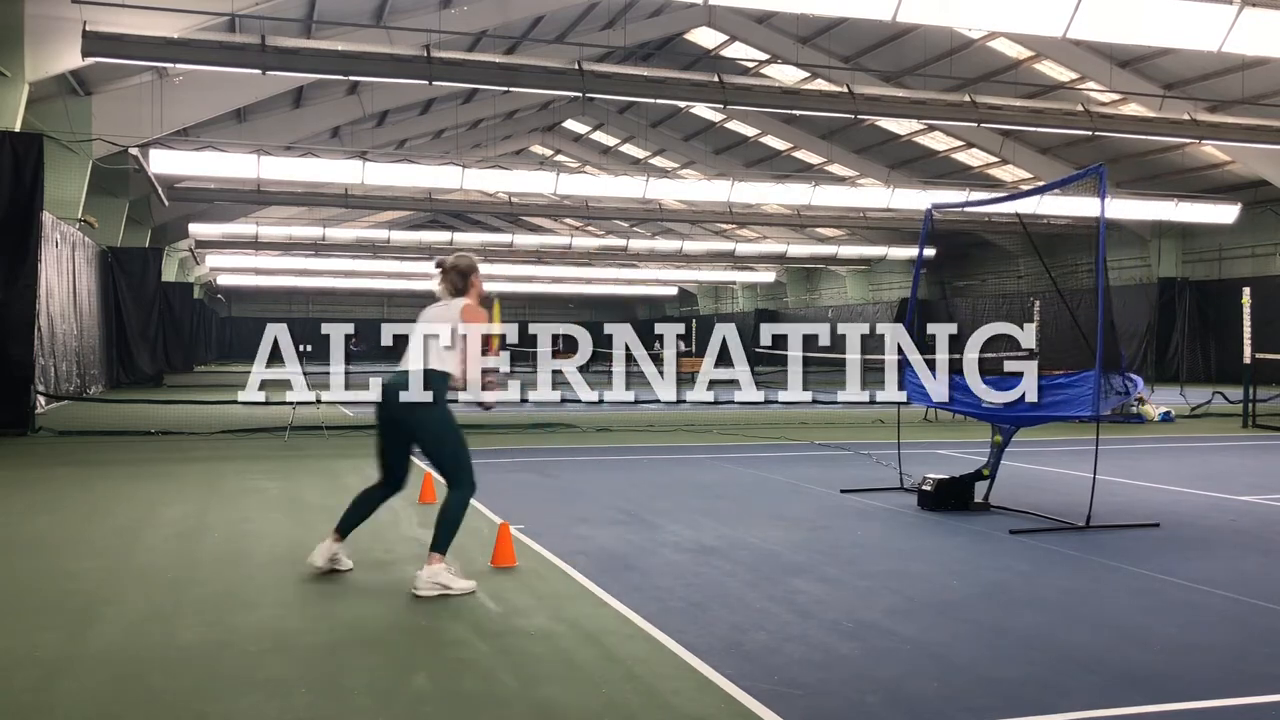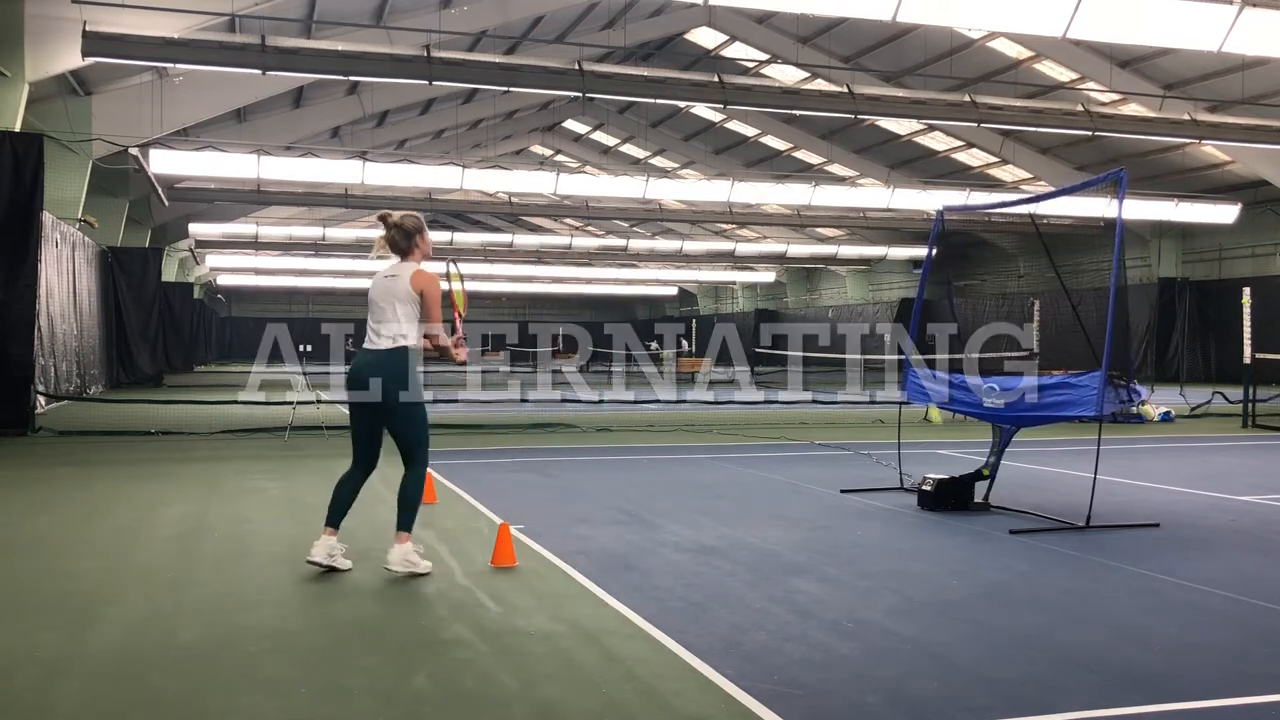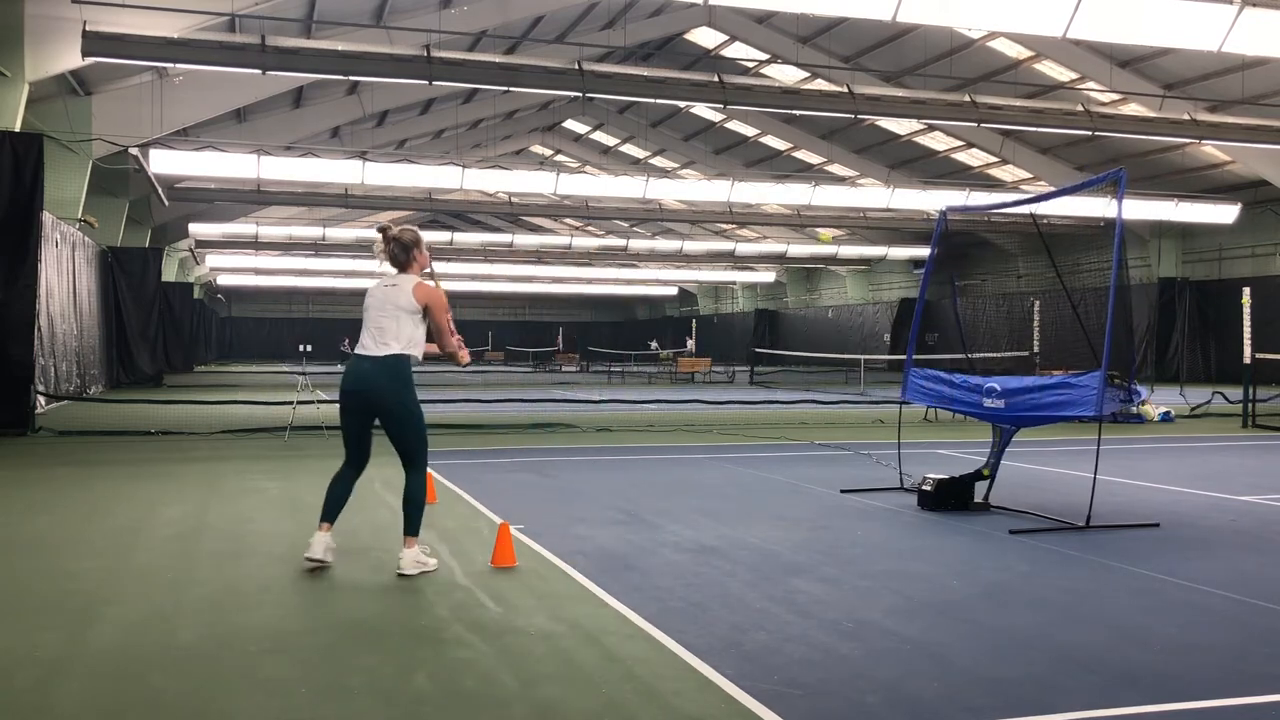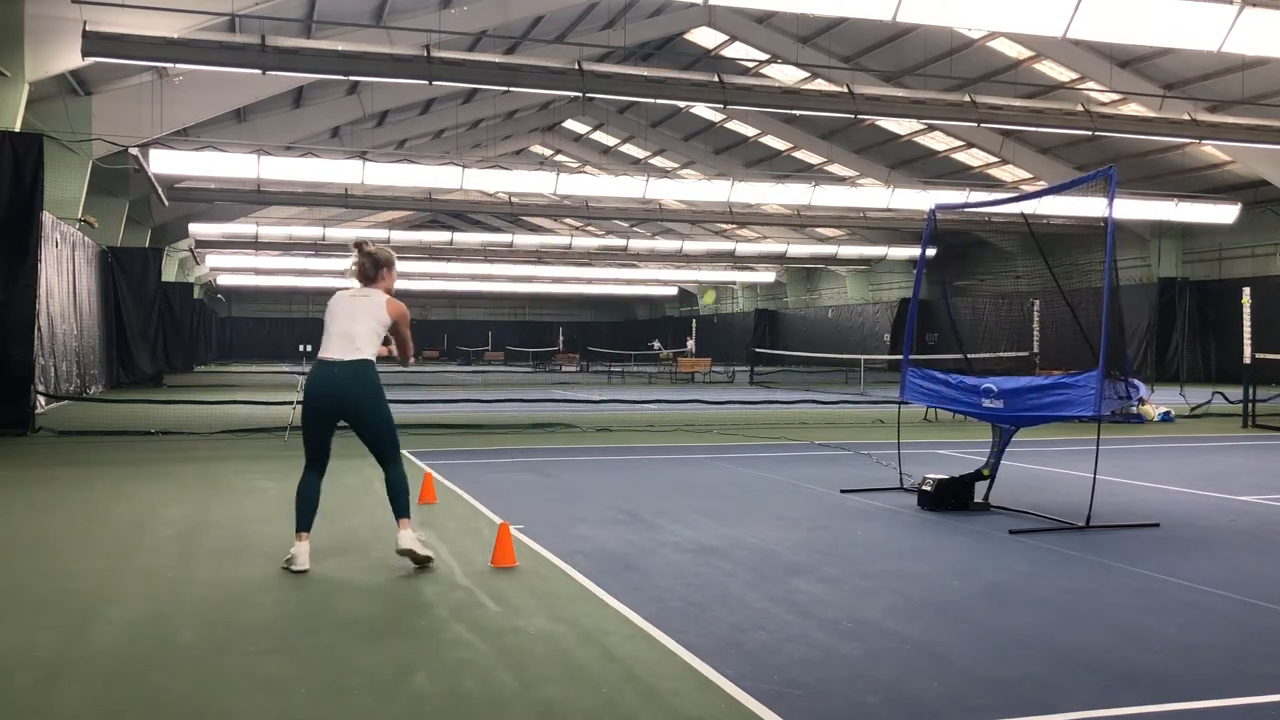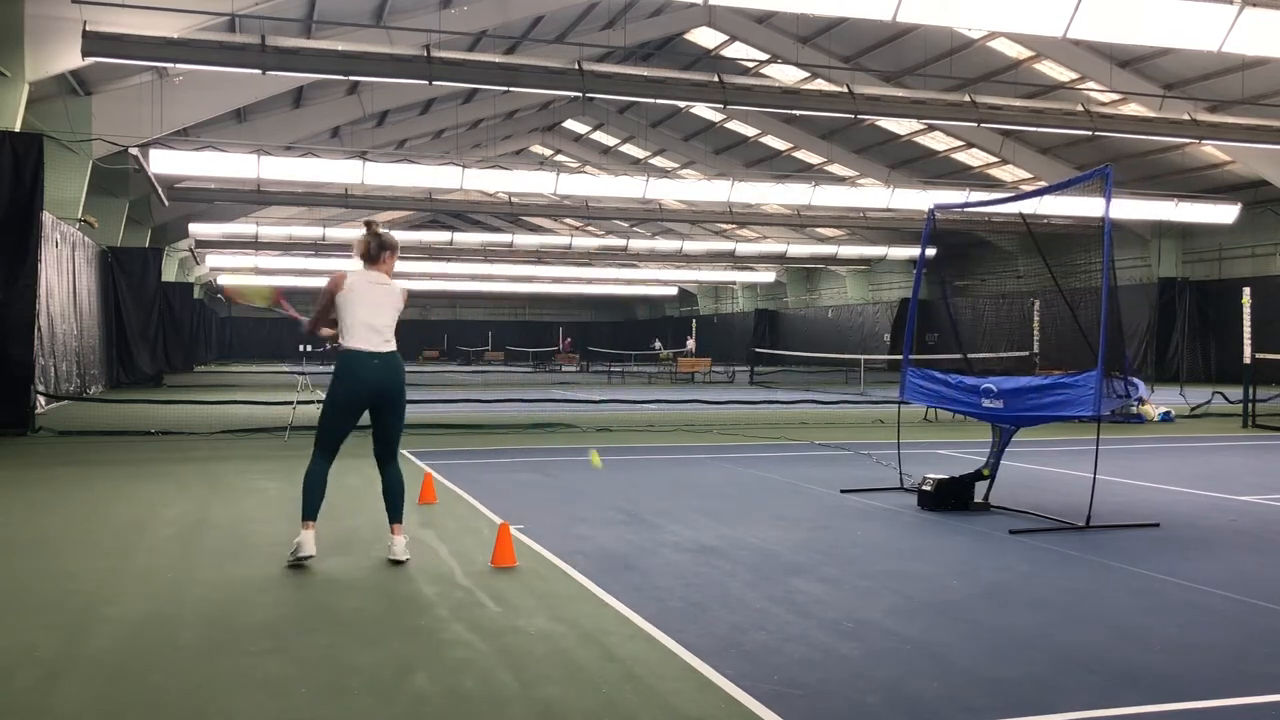
dt=0.4s
person 1, frame 1
left shoulder: (431, 310)
right shoulder: (475, 312)
right elbow: (467, 371)
left wrist: (470, 384)
right wrist: (481, 391)
left hip: (393, 392)
right hip: (425, 398)
left knee: (391, 480)
right knee: (462, 484)
left ankle: (331, 548)
right ankle: (433, 569)
person 1, frame 2
left shoulder: (379, 279)
right shoulder: (425, 279)
right elbow: (436, 340)
left wrist: (445, 346)
right wrist: (453, 353)
left hip: (362, 369)
right hip: (395, 374)
left knee: (362, 463)
right knee: (416, 463)
left ankle: (326, 543)
right ankle: (402, 548)
person 1, frame 3
left shoulder: (375, 289)
right shoulder: (427, 292)
right elbow: (449, 346)
left wrist: (441, 348)
right wrist: (458, 354)
left hip: (356, 375)
right hip: (391, 380)
left knee: (353, 462)
right knee: (416, 466)
left ankle: (321, 538)
right ankle: (411, 552)
person 1, frame 4
left shoulder: (336, 299)
right shoulder: (394, 307)
right elbow: (406, 355)
right wrist: (401, 356)
left hip: (320, 380)
right hip: (360, 383)
left knee: (314, 467)
right knee: (391, 461)
left ankle: (301, 548)
right ankle: (405, 534)
person 1, frame 5
left shoulder: (340, 281)
right shoulder: (398, 292)
left elbow: (314, 325)
left wrist: (327, 327)
left hip: (353, 371)
right hip: (390, 372)
left knee: (322, 455)
right knee: (388, 461)
left ankle: (308, 535)
right ankle: (398, 540)
